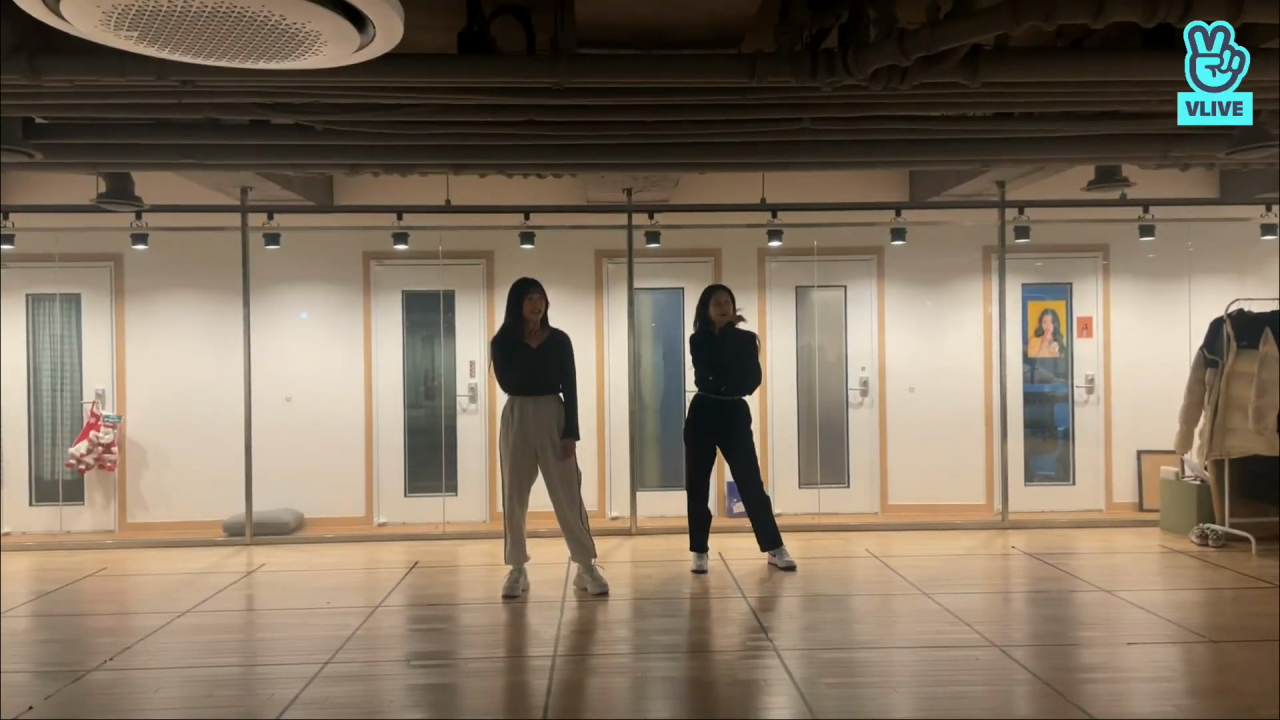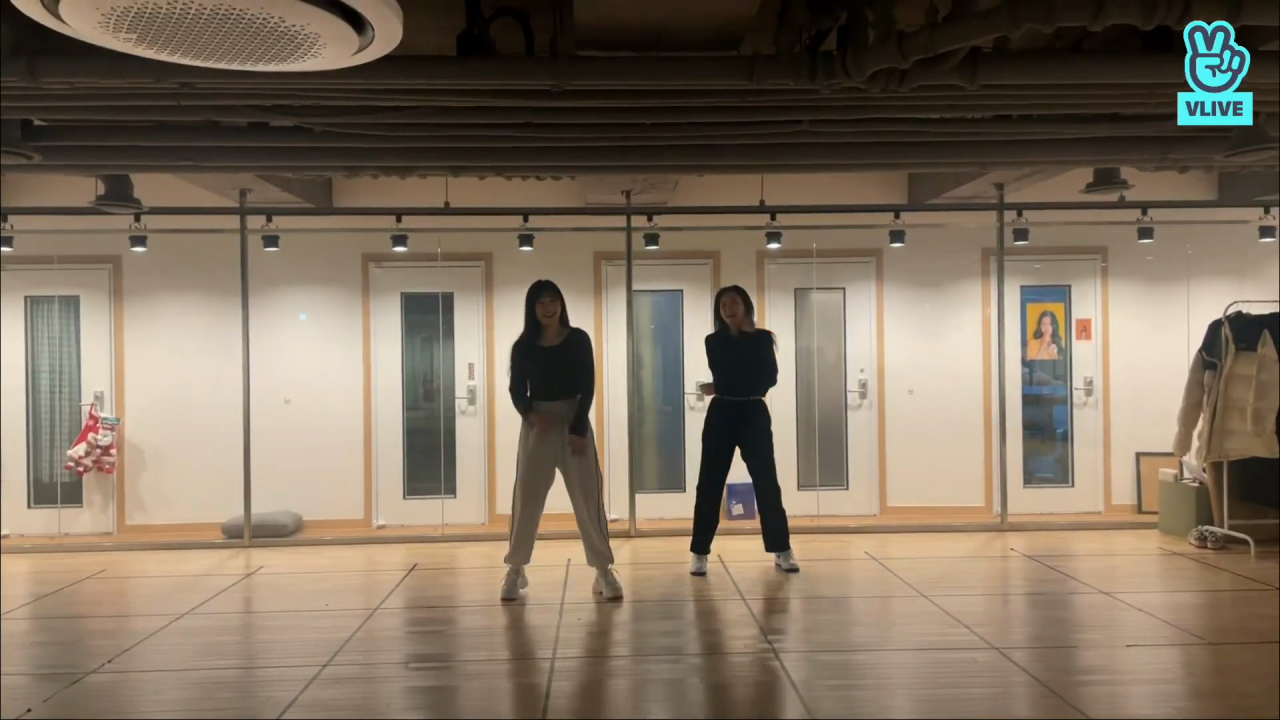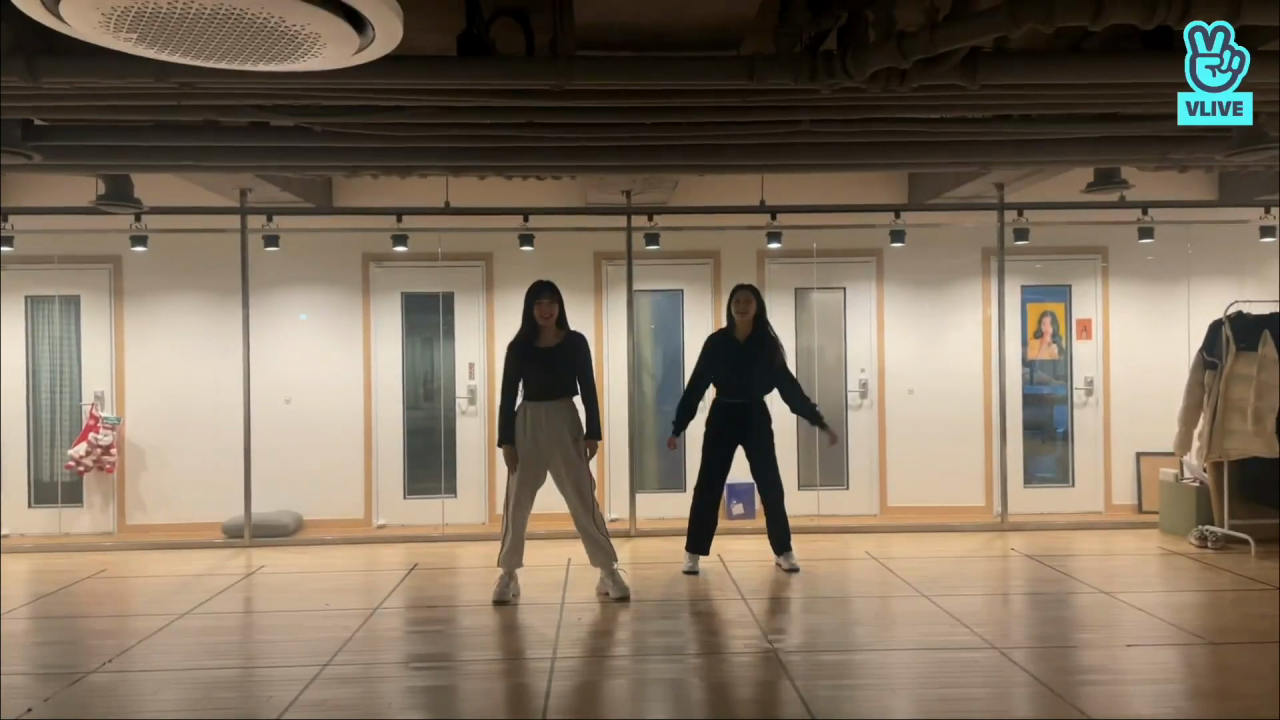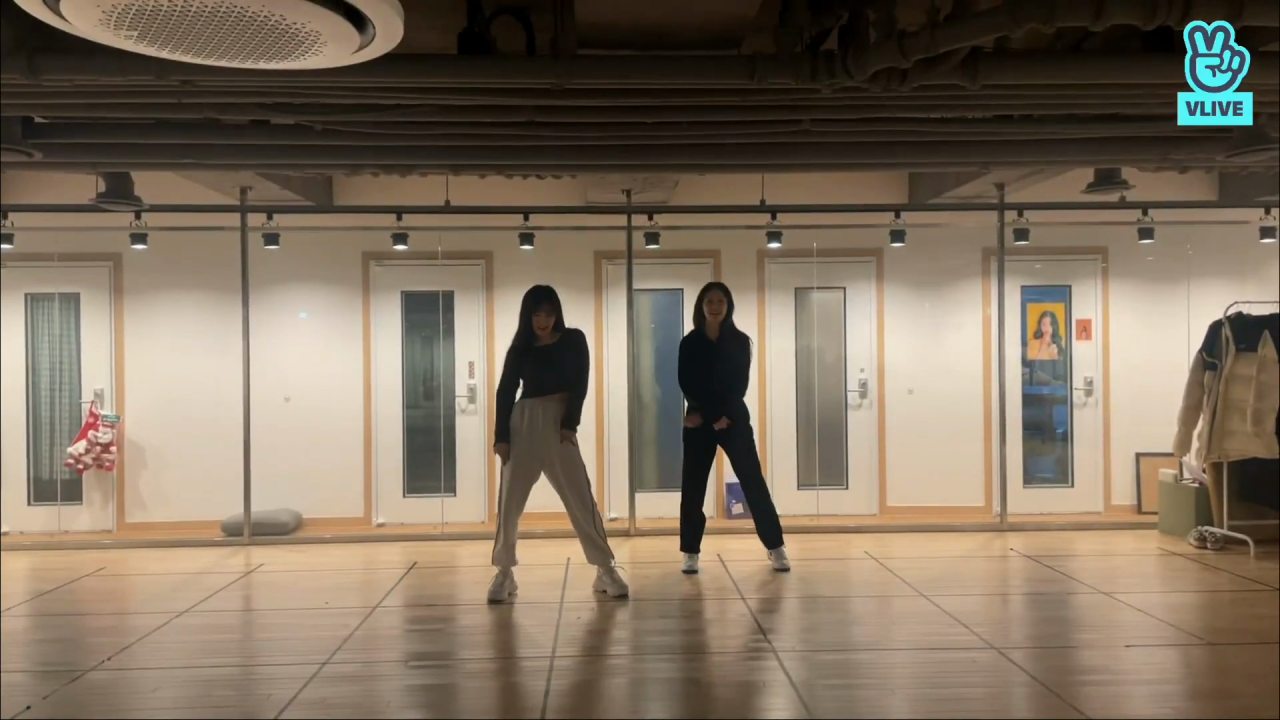
dt=0.7s
person 1, frame 1
left shoulder: (558, 340)
right shoulder: (504, 341)
left elbow: (569, 388)
right elbow: (507, 382)
left wrist: (571, 432)
right wrist: (528, 347)
left hip: (553, 417)
right hip: (517, 418)
left knee: (567, 494)
right knee: (514, 496)
left ankle: (586, 567)
right ankle: (517, 570)
person 1, frame 2
left shoulder: (578, 340)
right shoulder: (523, 347)
left elbow: (588, 387)
right elbow: (516, 392)
left wrist: (578, 429)
right wrist: (531, 414)
left hip: (574, 421)
right hip: (537, 426)
left knee: (588, 498)
right knee: (526, 499)
left ankle: (603, 571)
right ankle: (516, 569)
person 1, frame 3
left shoulder: (576, 342)
right shoulder: (519, 347)
left elbow: (588, 388)
right elbow: (508, 394)
left wrist: (593, 433)
right wrist: (506, 439)
left hip: (565, 421)
right hip: (527, 424)
left knee: (582, 499)
right knee: (517, 502)
left ankle: (608, 572)
right ankle: (508, 574)
person 1, frame 4
left shoulder: (573, 340)
right shoulder: (520, 348)
left elbow: (580, 385)
right elbow: (505, 391)
left wrist: (569, 423)
right wrist: (501, 436)
left hip: (558, 421)
right hip: (523, 422)
left knee: (579, 497)
right knee: (510, 500)
left ankle: (605, 569)
right ankle: (504, 572)
person 2, frame 1
left shoulder: (746, 339)
right shoulder: (700, 339)
left elbow: (752, 380)
right elbow: (710, 369)
left wrist: (722, 383)
right wrist: (726, 331)
left hip: (735, 413)
right hip: (703, 413)
left knee: (751, 482)
right knee: (697, 484)
left ankle: (775, 548)
right ankle: (699, 552)
person 2, frame 2
left shoulder: (762, 338)
right shoulder: (714, 342)
left elbow: (769, 378)
right elbow: (726, 374)
left wrist: (722, 388)
right wrist: (743, 336)
left hip: (754, 415)
right hip: (722, 416)
left knee: (767, 484)
right knee: (709, 486)
left ankle: (782, 551)
right ankle: (700, 553)
person 2, frame 3
left shoulder: (767, 344)
right shoulder: (716, 342)
left elbow: (788, 385)
right elbow: (696, 384)
left wrist: (818, 421)
right wrist: (678, 426)
left hip: (755, 416)
right hip: (722, 416)
left knee: (771, 487)
right knee: (708, 487)
left ankle: (783, 552)
right ankle: (694, 553)
person 2, frame 4
left shoulder: (739, 341)
right shoulder: (690, 343)
left elbow: (740, 384)
right elbow: (687, 386)
left wrist: (725, 414)
right wrist: (712, 414)
left hip: (734, 417)
right hip: (699, 418)
left knee: (754, 482)
right knee: (693, 487)
left ankle: (776, 547)
right ankle: (690, 552)
